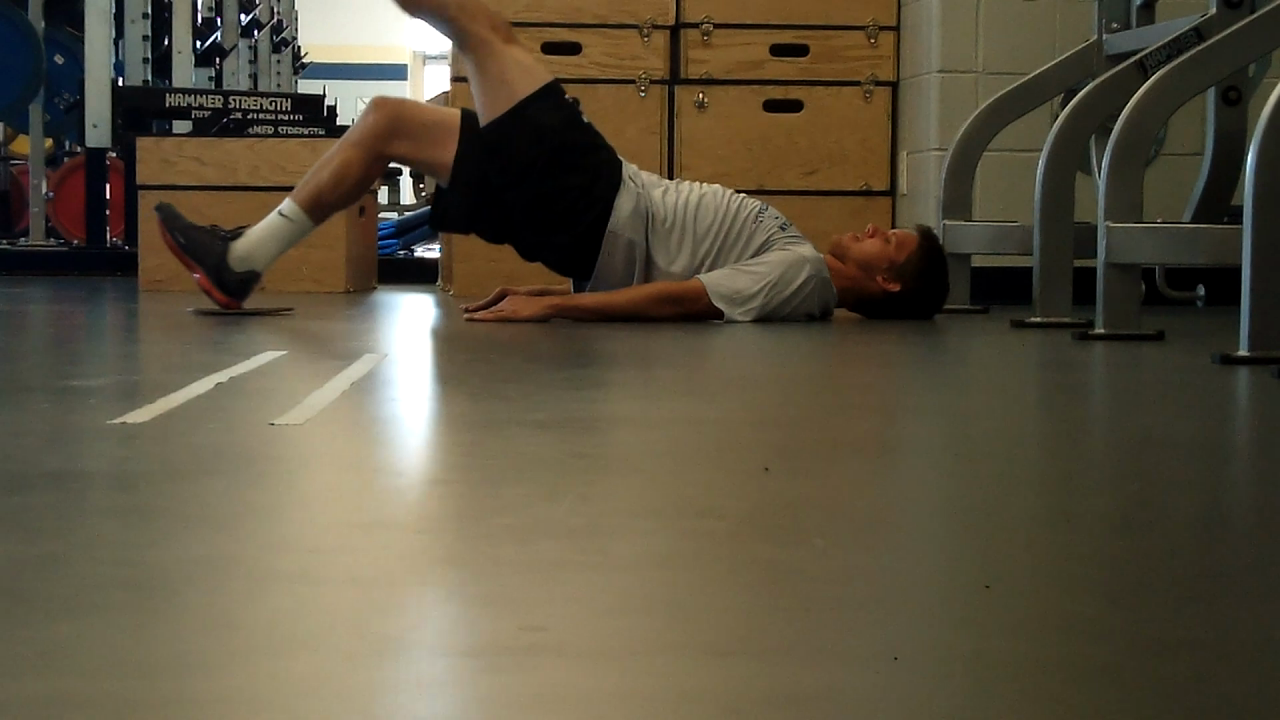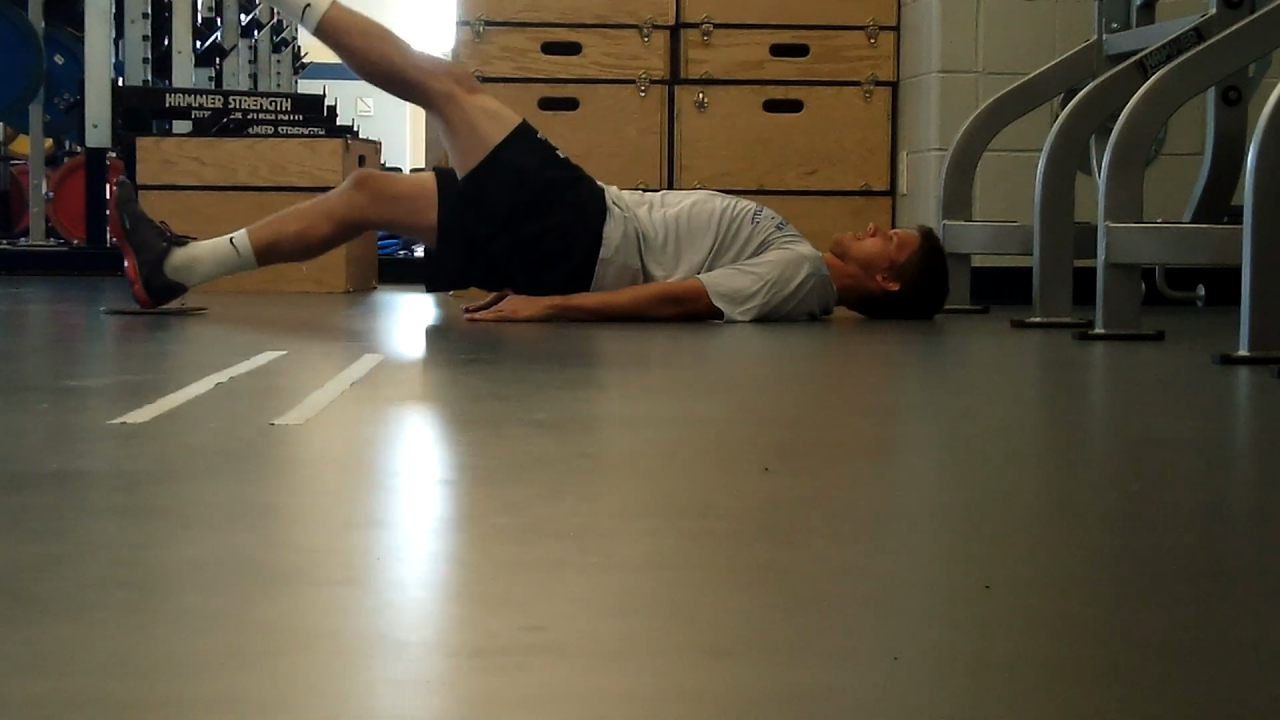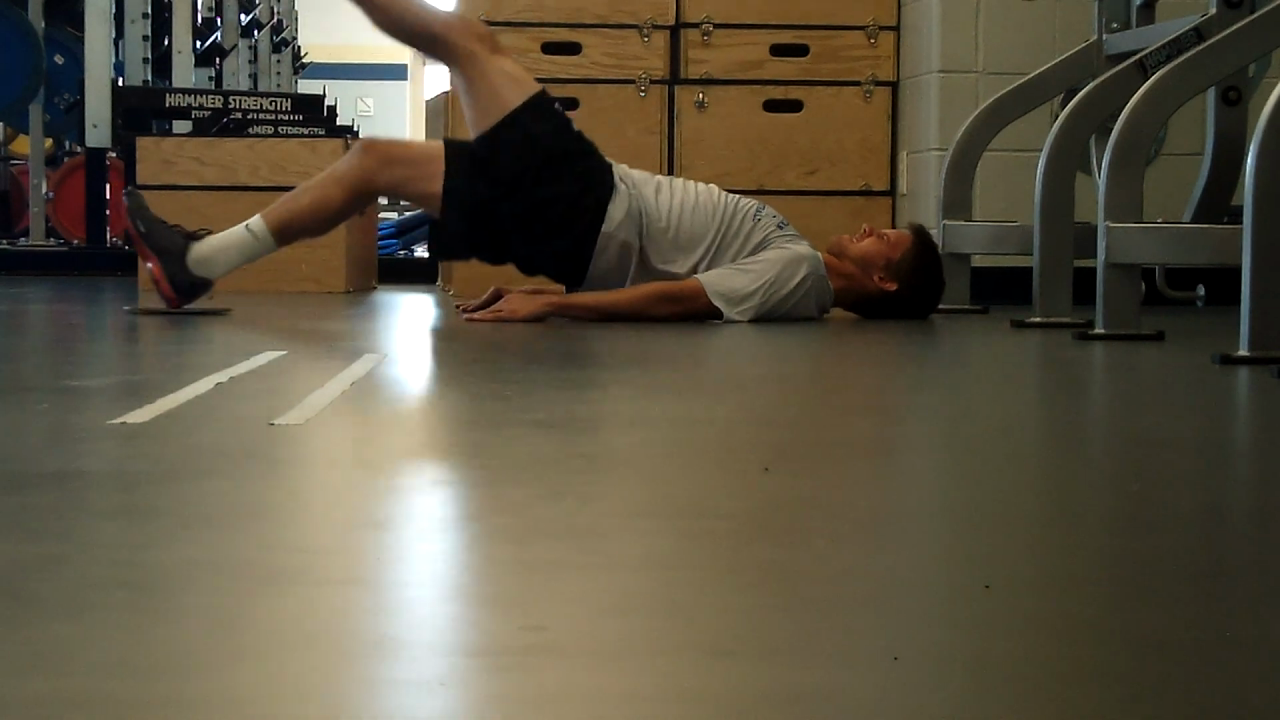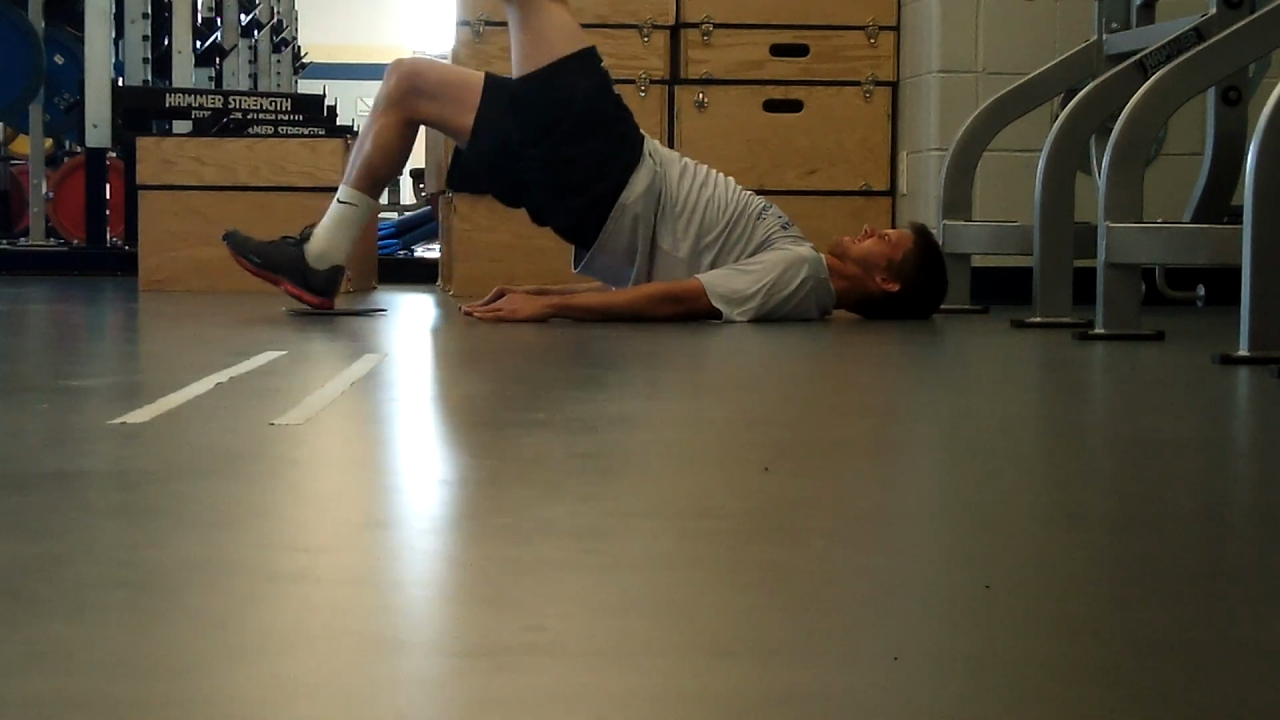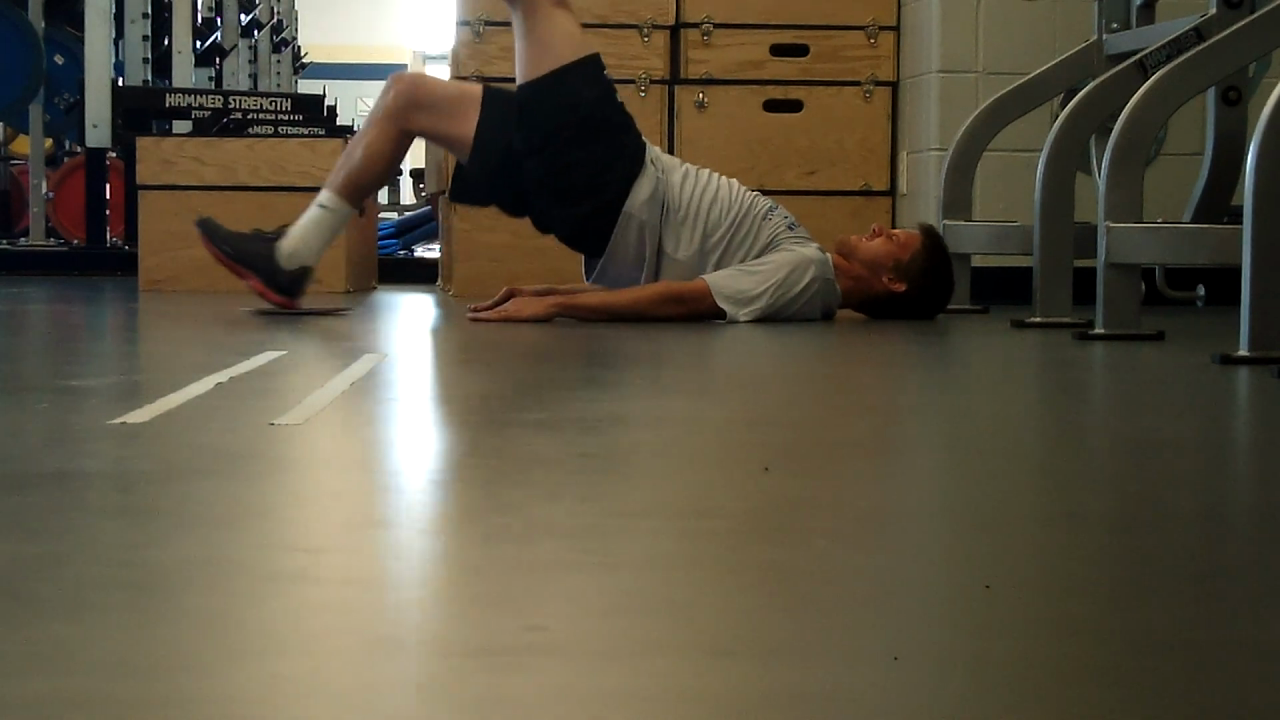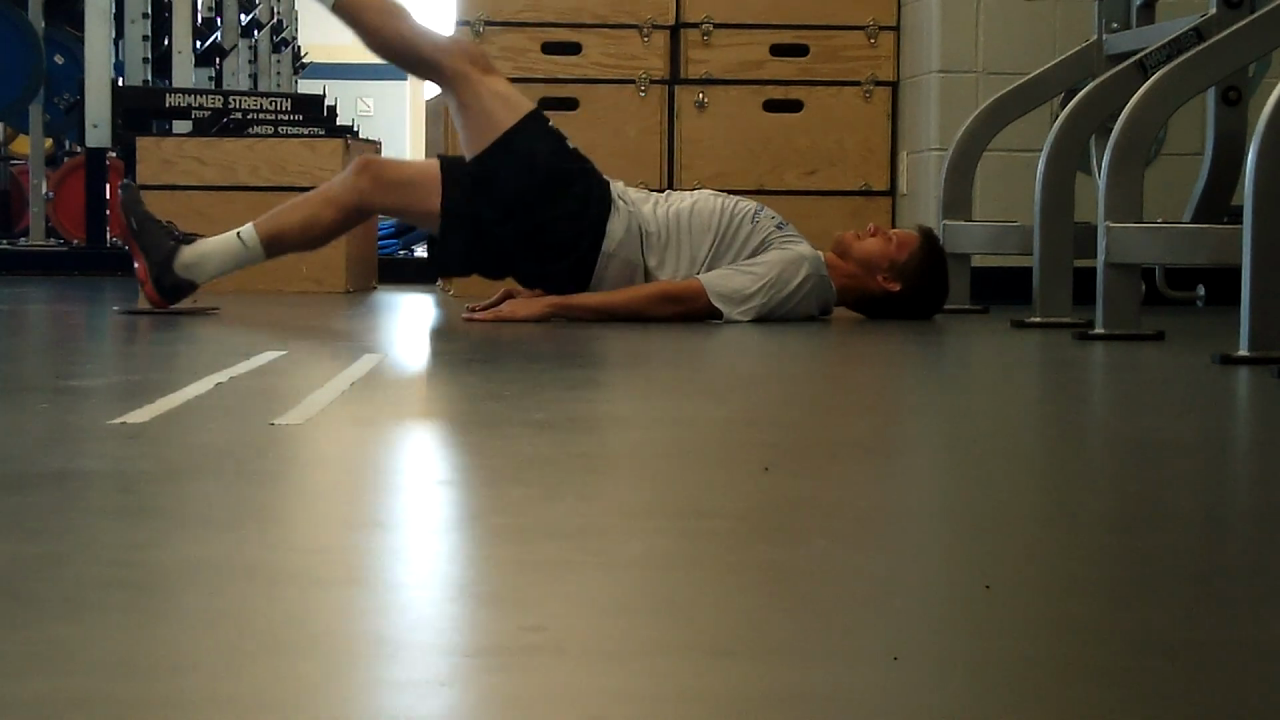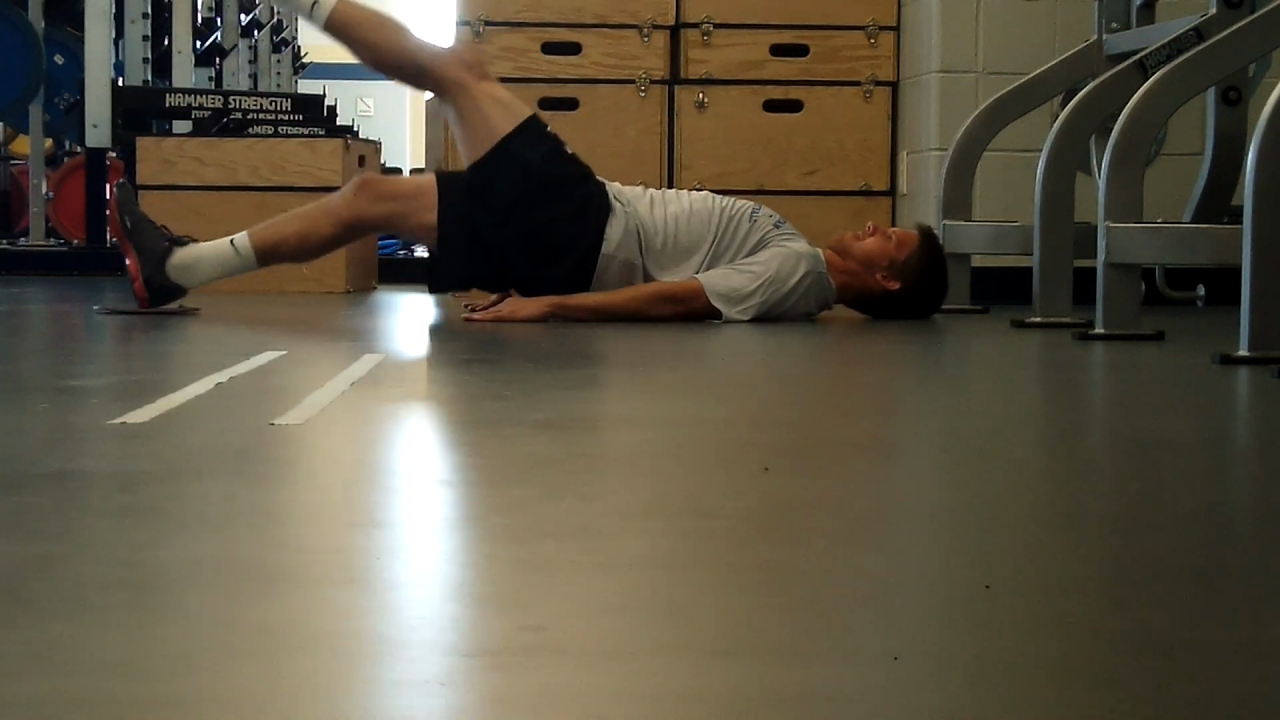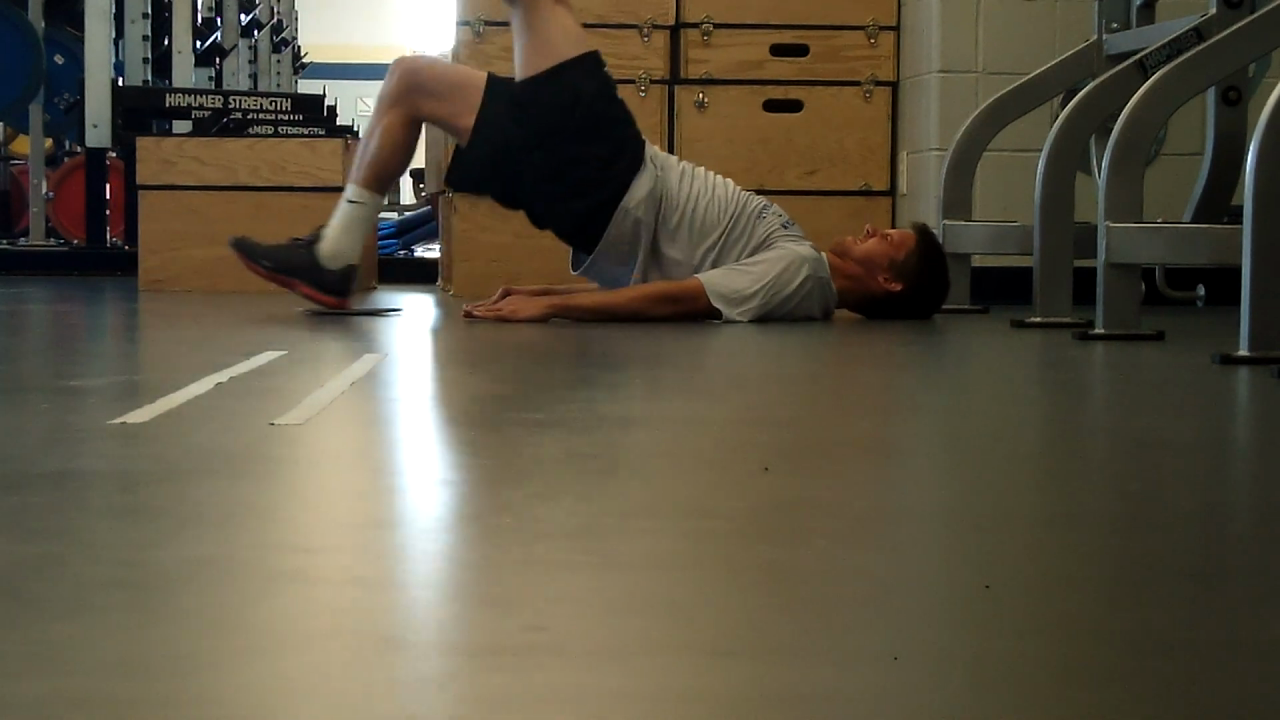
dt=0.4s
person 1, frame 1
left shoulder: (801, 273)
right shoulder: (797, 269)
left elbow: (677, 300)
left wrist: (551, 305)
right wrist: (560, 287)
left hip: (597, 210)
right hip: (599, 211)
right knee: (389, 118)
right ankle: (245, 258)
person 1, frame 2
left shoulder: (799, 274)
right shoulder: (793, 267)
left elbow: (677, 299)
left wrist: (547, 305)
left hip: (586, 241)
right hip: (594, 229)
left knee: (448, 83)
right knee: (365, 194)
right ankle: (177, 268)
person 1, frame 3
left shoulder: (799, 272)
right shoulder: (793, 267)
left elbow: (677, 299)
left wrist: (547, 304)
right wrist: (547, 281)
left hip: (592, 216)
right hip: (595, 211)
right knee: (373, 160)
right ankle: (198, 263)
person 1, frame 4
left shoulder: (799, 274)
right shoulder: (798, 268)
left elbow: (677, 302)
left wrist: (551, 306)
right hip: (605, 181)
right knee: (409, 82)
right ankle: (321, 257)
person 1, frame 5
left shoulder: (805, 277)
right shoulder: (808, 268)
left elbow: (682, 300)
left wrist: (557, 303)
right wrist: (556, 293)
right hip: (614, 189)
right knee: (408, 95)
right ankle: (294, 256)
person 1, frame 6
left shoulder: (800, 273)
right shoulder: (794, 266)
left elbow: (677, 298)
left wrist: (549, 306)
right wrist: (545, 285)
left hip: (588, 232)
right hip: (592, 229)
right knee: (370, 178)
right ankle: (186, 265)
person 1, frame 7
left shoulder: (800, 271)
right shoulder: (795, 265)
left elbow: (676, 299)
left wrist: (548, 305)
left hip: (584, 237)
right hip: (591, 222)
left knee: (461, 70)
right knee: (370, 195)
right ankle: (177, 269)
person 1, frame 8
left shoulder: (799, 273)
right shoulder: (800, 267)
left elbow: (680, 301)
left wrist: (552, 305)
left hip: (609, 182)
right hip: (612, 188)
right knee: (411, 81)
right ankle: (331, 258)
